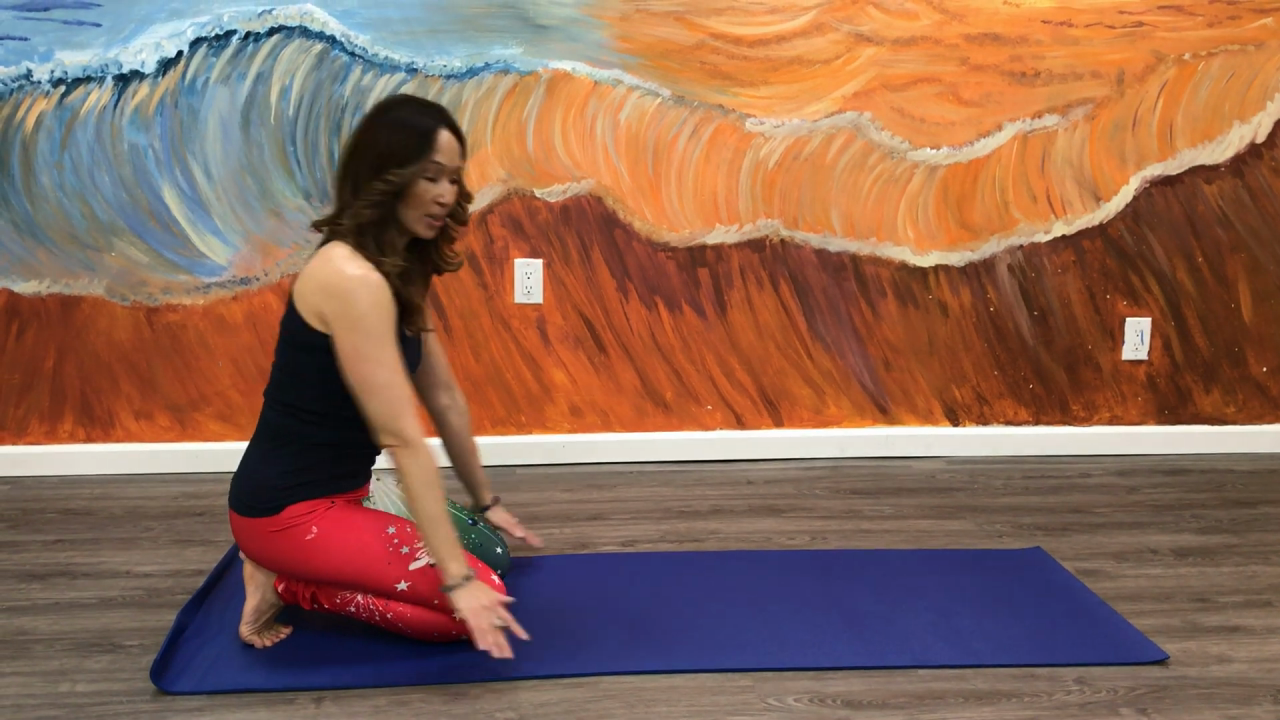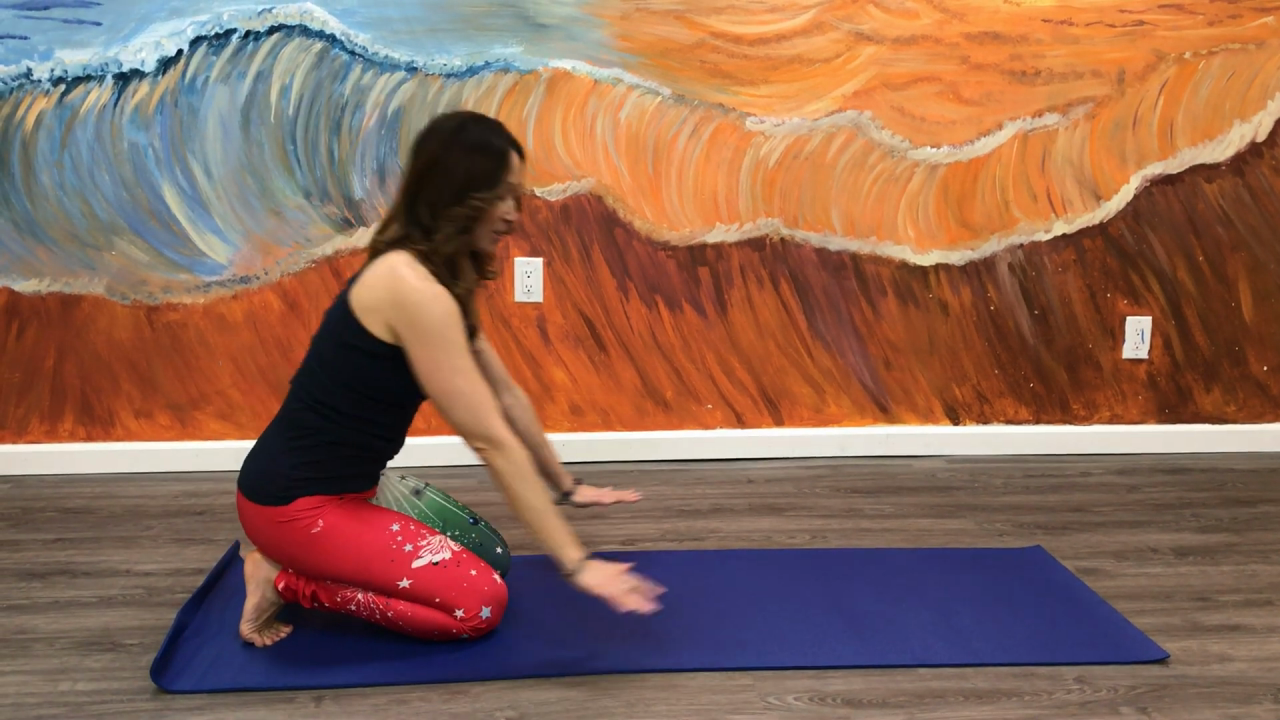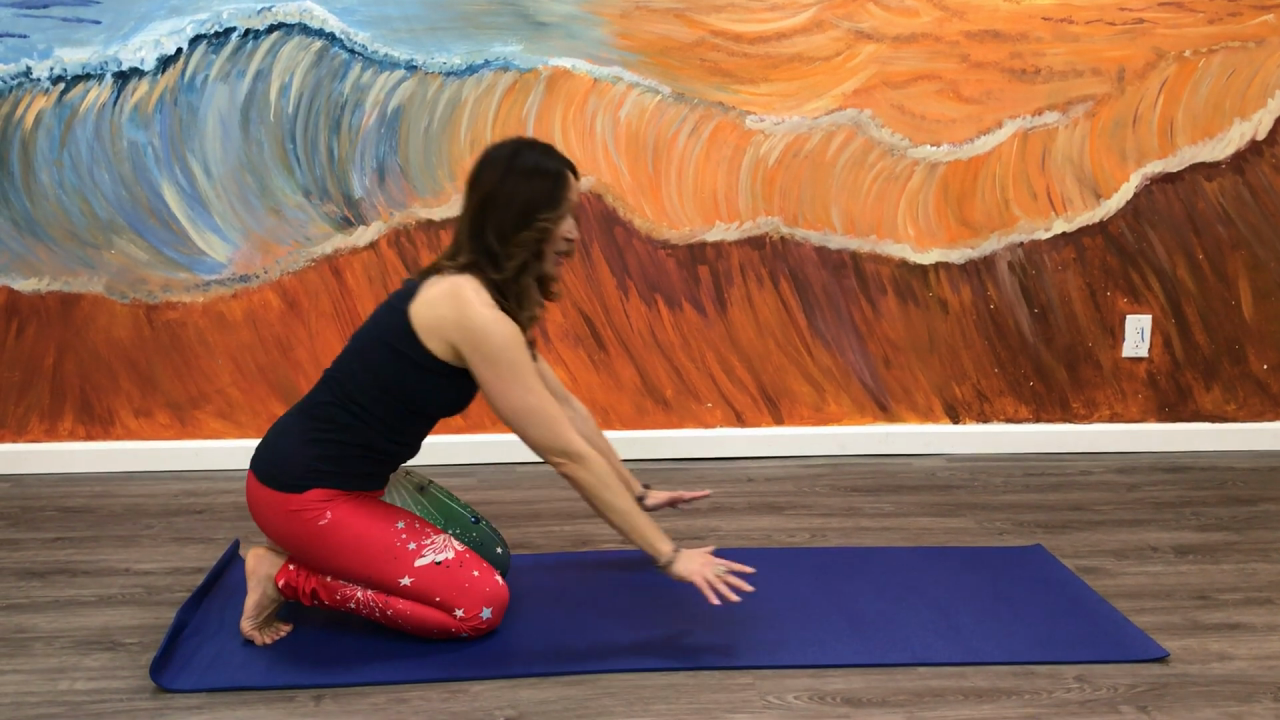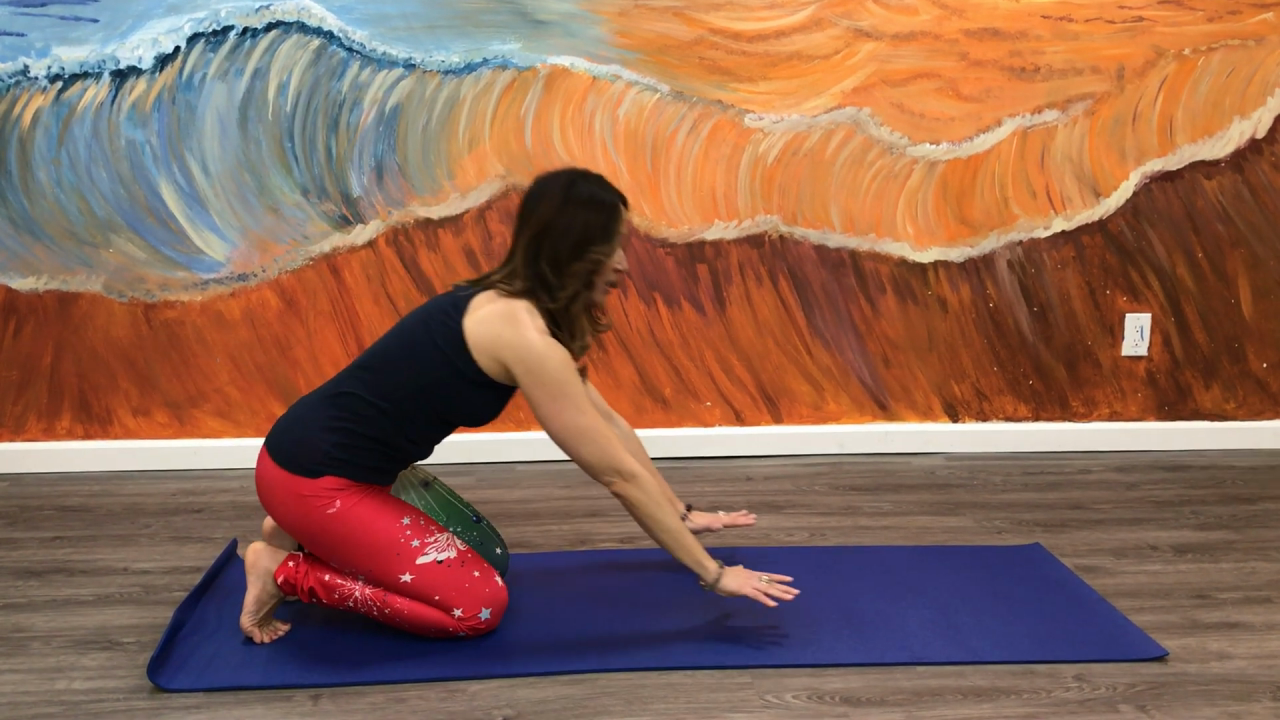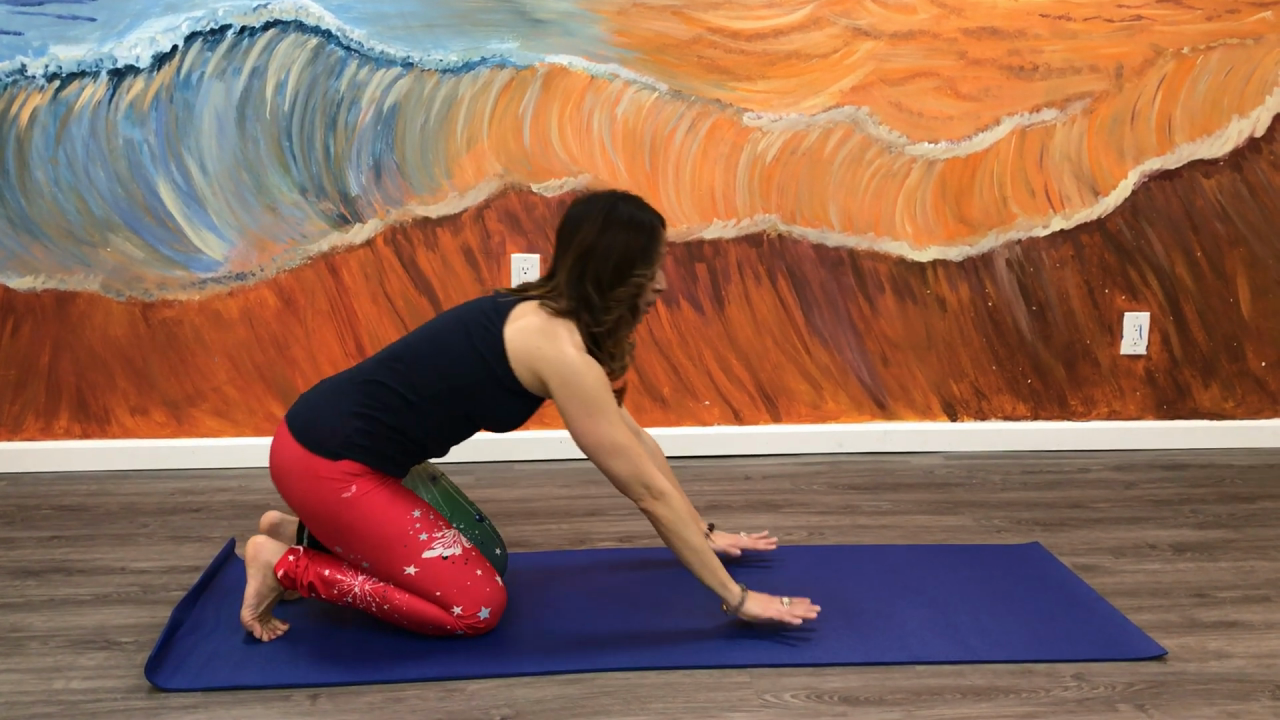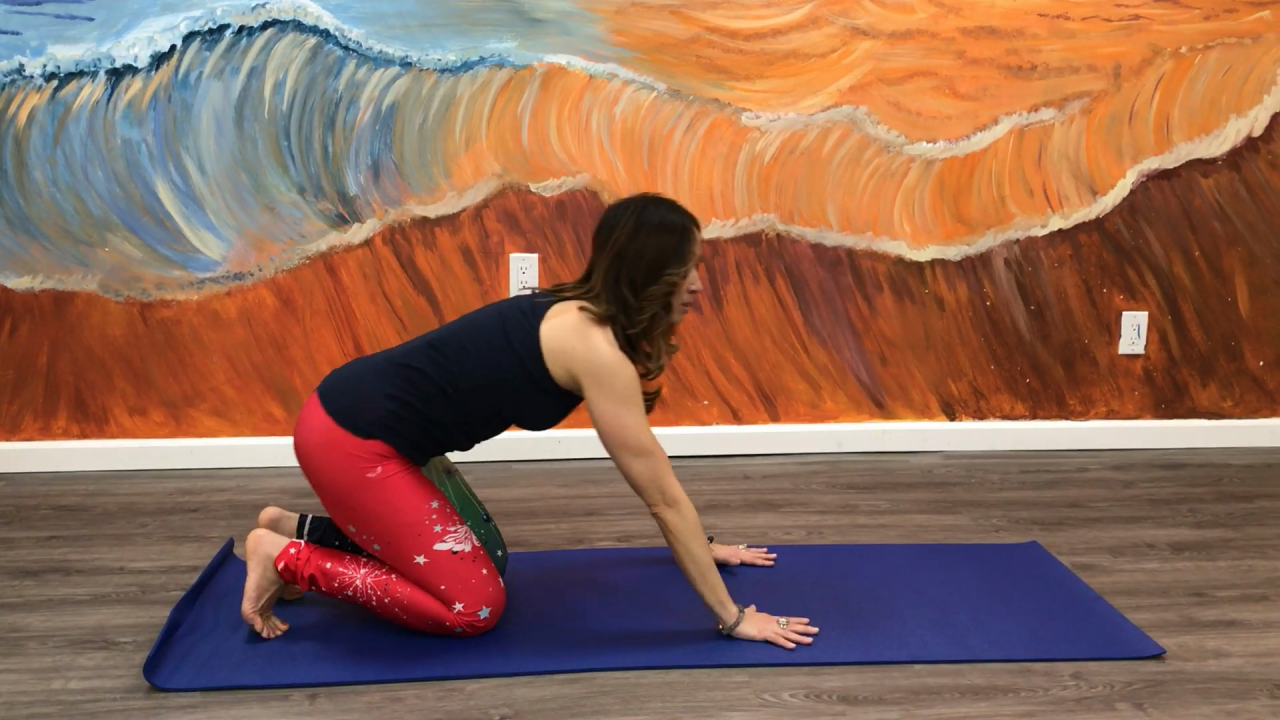
dt=0.2s
person 1, frame 1
left shoulder: (399, 267)
right shoulder: (351, 278)
left elbow: (442, 393)
right elbow: (403, 439)
left wrist: (485, 502)
right wrist: (457, 579)
left hip: (332, 492)
right hip: (290, 507)
left knee: (486, 553)
right knee: (481, 600)
left ankle: (294, 569)
right ankle: (289, 582)
person 1, frame 2
left shoulder: (425, 274)
right shoulder: (415, 290)
left elbow: (505, 395)
right elbow: (492, 440)
left wrist: (566, 488)
right wrist: (576, 563)
left hip: (335, 488)
right hip: (294, 501)
left knee: (469, 561)
right knee: (478, 601)
left ankle: (299, 561)
right ankle: (289, 580)
person 1, frame 3
left shoulder: (469, 289)
right shoulder: (474, 313)
left elbow: (564, 407)
right elbow: (568, 454)
left wrist: (637, 493)
right wrist: (669, 556)
left hip: (337, 479)
right hip: (304, 489)
left knee: (477, 555)
right knee: (479, 602)
left ankle: (308, 553)
right ankle: (290, 576)
person 1, frame 4
left shoulder: (512, 307)
right shoulder: (522, 334)
left elbow: (607, 424)
right elbow: (619, 474)
left wrist: (682, 513)
right wrist: (714, 574)
left hip: (334, 462)
right hip: (313, 474)
left knee: (477, 555)
right knee: (479, 603)
left ankle: (303, 538)
right ankle: (287, 570)
person 1, frame 5
left shoulder: (546, 317)
right shoulder: (559, 349)
left elbow: (634, 439)
right elbow: (649, 490)
left wrist: (705, 533)
right wrist: (737, 598)
left hip: (341, 445)
right hip: (327, 459)
left knee: (477, 556)
right knee: (477, 604)
left ankle: (306, 532)
right ankle: (285, 565)
person 1, frame 6
left shoulder: (579, 317)
right shoulder: (595, 348)
left elbow: (647, 451)
right elbow: (663, 495)
left wrist: (702, 546)
right wrist: (732, 617)
left hip: (360, 423)
right hip: (350, 438)
left knee: (479, 555)
right knee: (475, 604)
left ankle: (300, 529)
right ankle: (287, 559)
